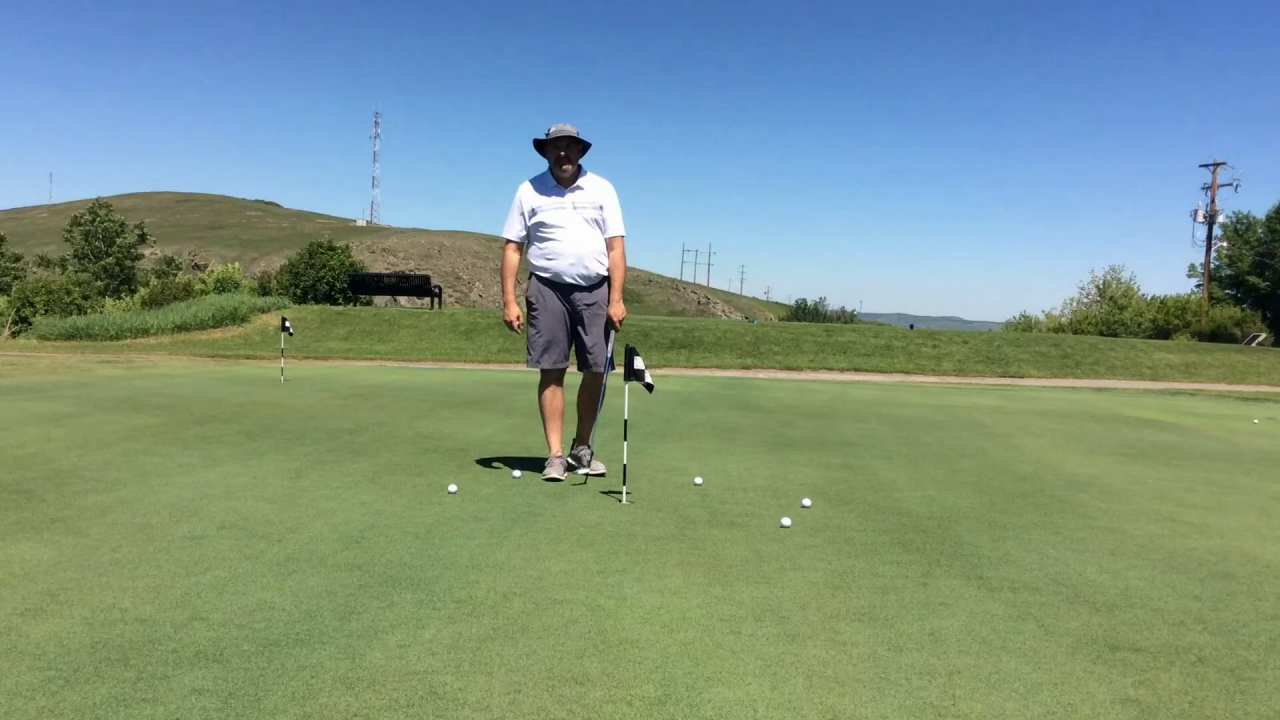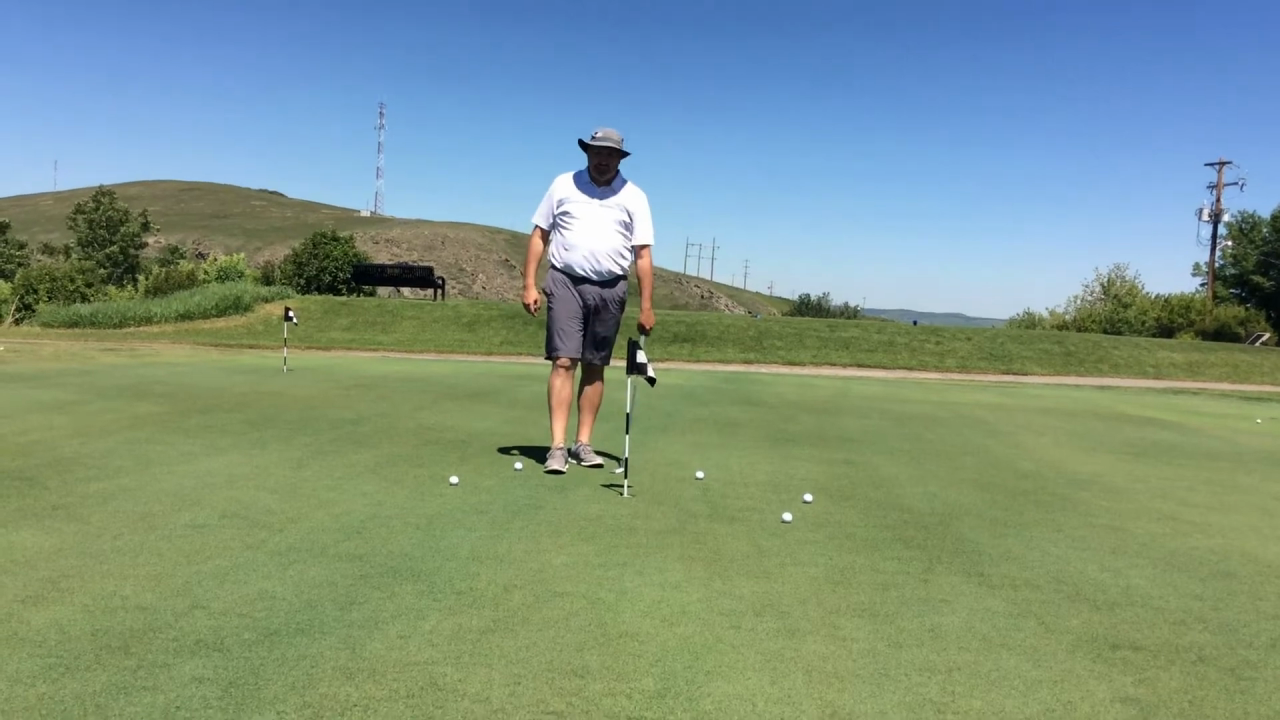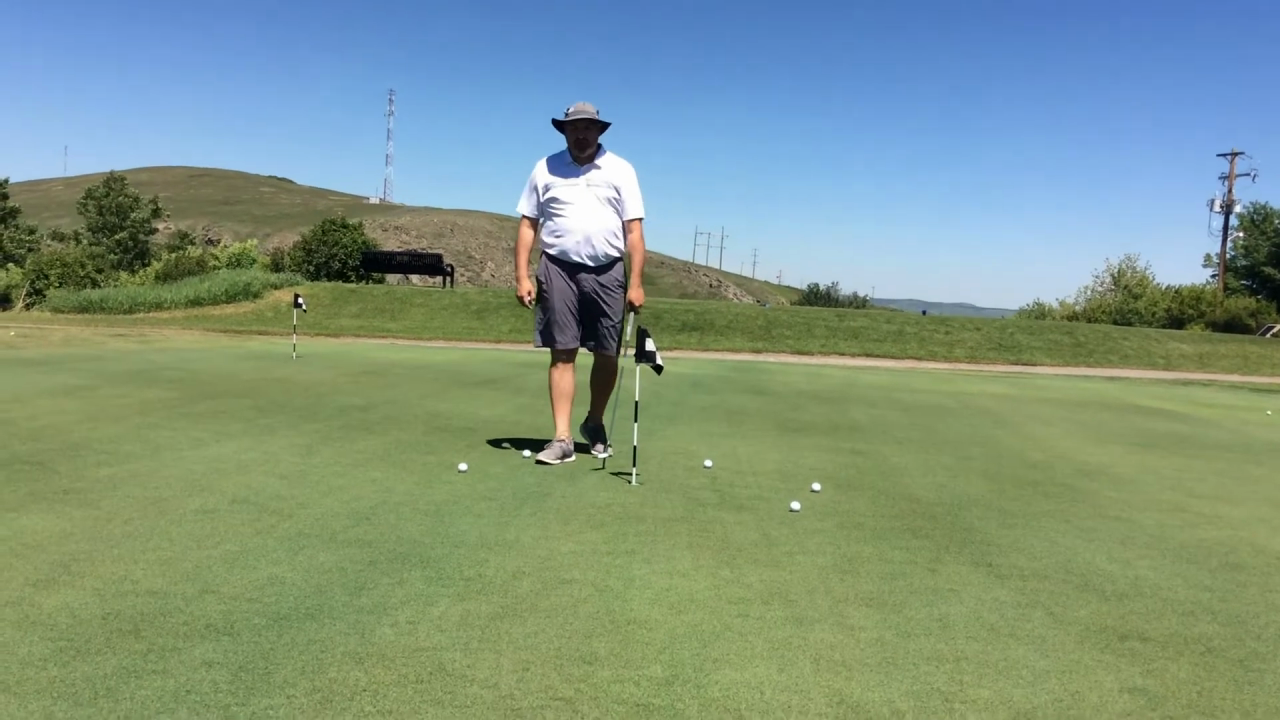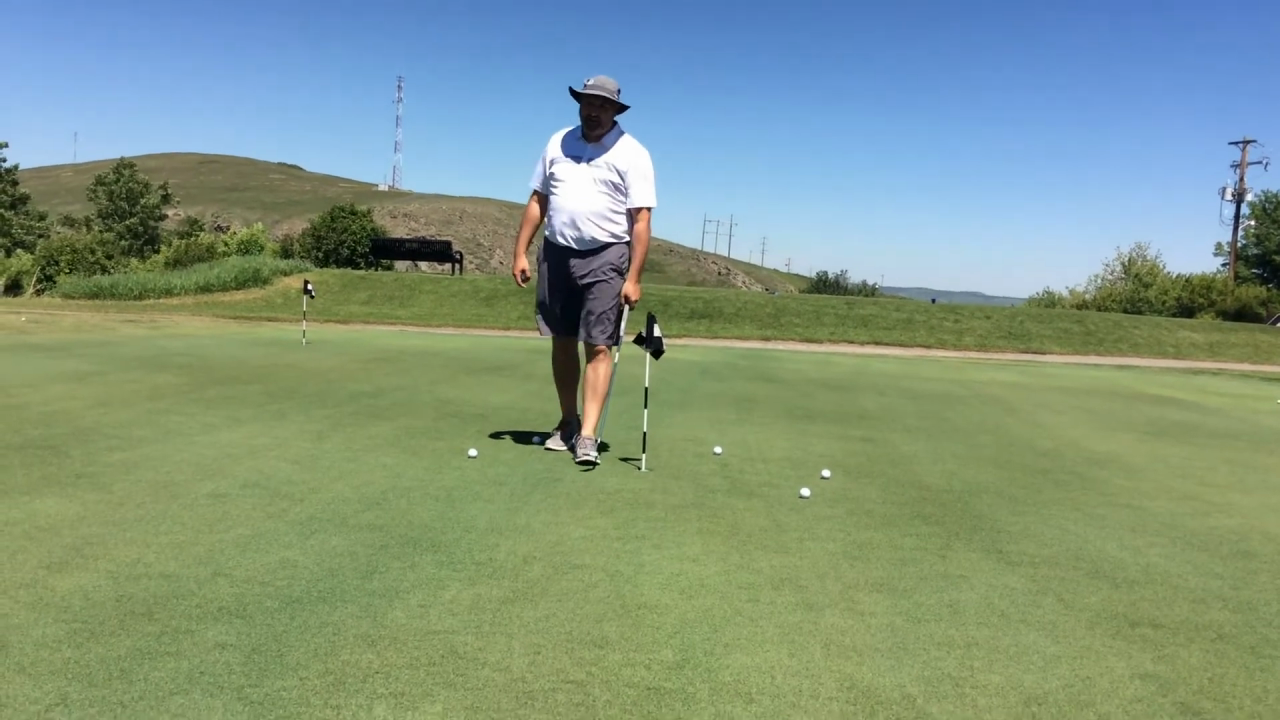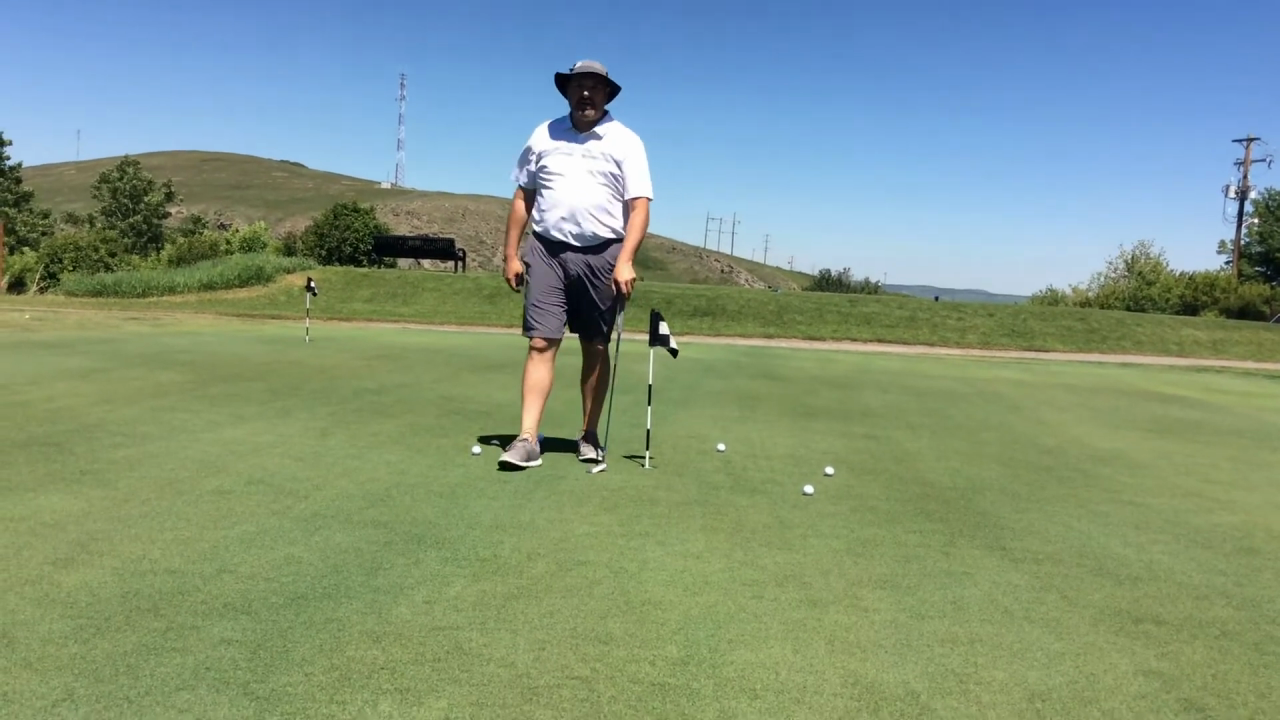
dt=1s
person 1, frame 1
left shoulder: (602, 189)
right shoulder: (528, 191)
left elbow: (615, 247)
right elbow: (512, 248)
left wrist: (616, 299)
right wrist: (509, 301)
left hip: (594, 291)
right hip: (548, 290)
left knee: (596, 370)
right knee: (551, 372)
left ankle: (582, 445)
right ankle: (556, 455)
person 1, frame 2
left shoulder: (634, 196)
right shoulder: (563, 185)
left elbow: (643, 255)
right elbow: (539, 236)
left wrist: (646, 307)
right wrist: (529, 284)
left hip: (609, 288)
right hip: (566, 283)
left knee: (594, 367)
right knee: (564, 362)
left ankle: (583, 443)
right ankle: (558, 446)
person 1, frame 3
left shoulder: (621, 170)
right shoulder: (545, 169)
left elbow: (634, 229)
right elbow: (528, 224)
left wrist: (636, 283)
right wrist: (522, 275)
left hip: (607, 273)
right hip: (559, 270)
left knee: (608, 354)
right knee: (562, 354)
left ankle: (595, 421)
right ankle: (562, 439)
person 1, frame 4
left shoulder: (632, 153)
right shoulder: (558, 143)
left elbow: (641, 219)
right elbow: (538, 200)
left wrist: (634, 277)
right wrist: (520, 251)
left hip: (605, 258)
right hip: (556, 254)
left knee: (598, 347)
right knee: (562, 342)
left ankle: (587, 436)
right ankle: (569, 419)
person 1, frame 5
left shoulder: (625, 141)
right shoulder: (543, 135)
left elbow: (638, 206)
right elbow: (523, 197)
left wrist: (625, 262)
right wrist: (511, 254)
left hip: (600, 255)
right hip: (547, 251)
left knee: (595, 348)
right knee: (541, 343)
left ankle: (589, 434)
right ankle: (528, 439)
